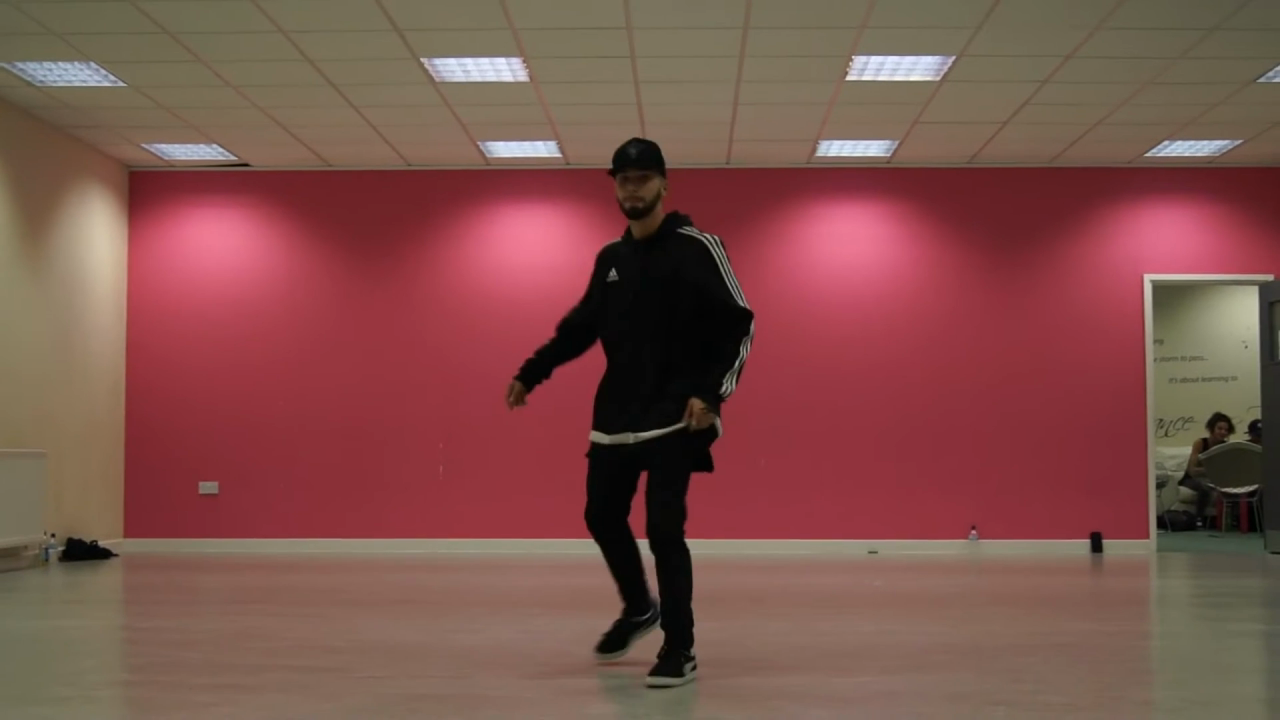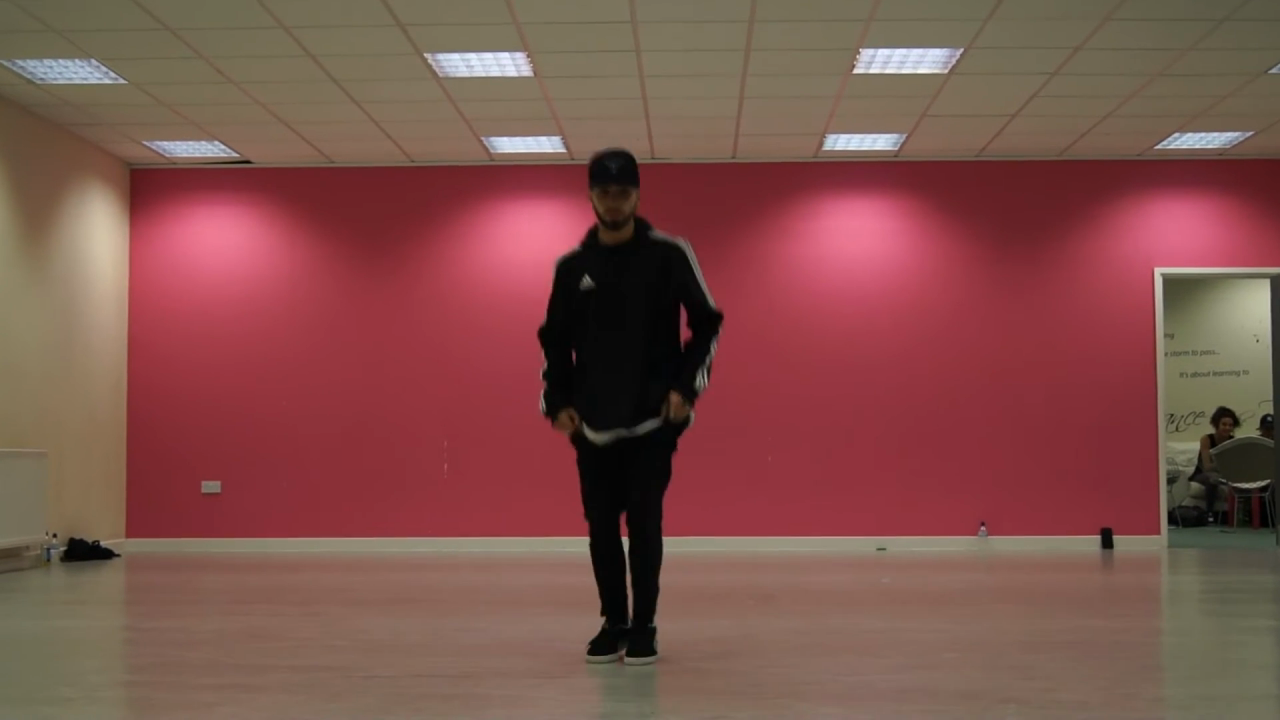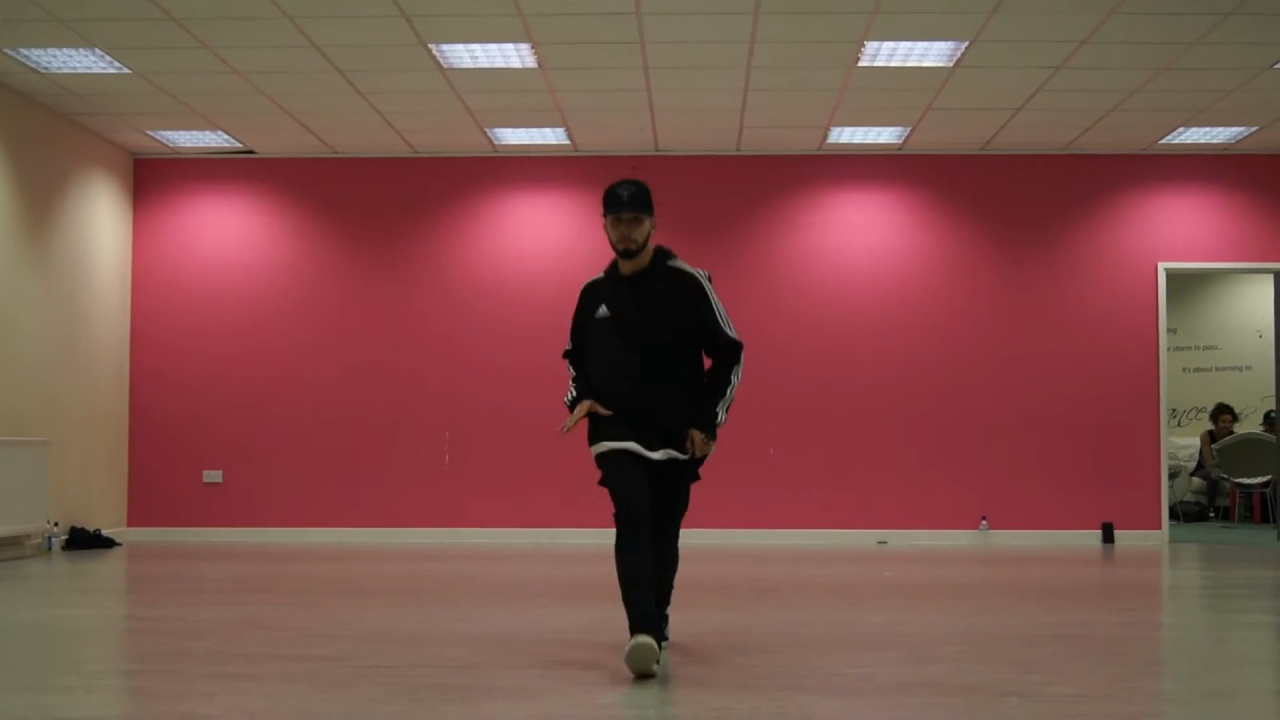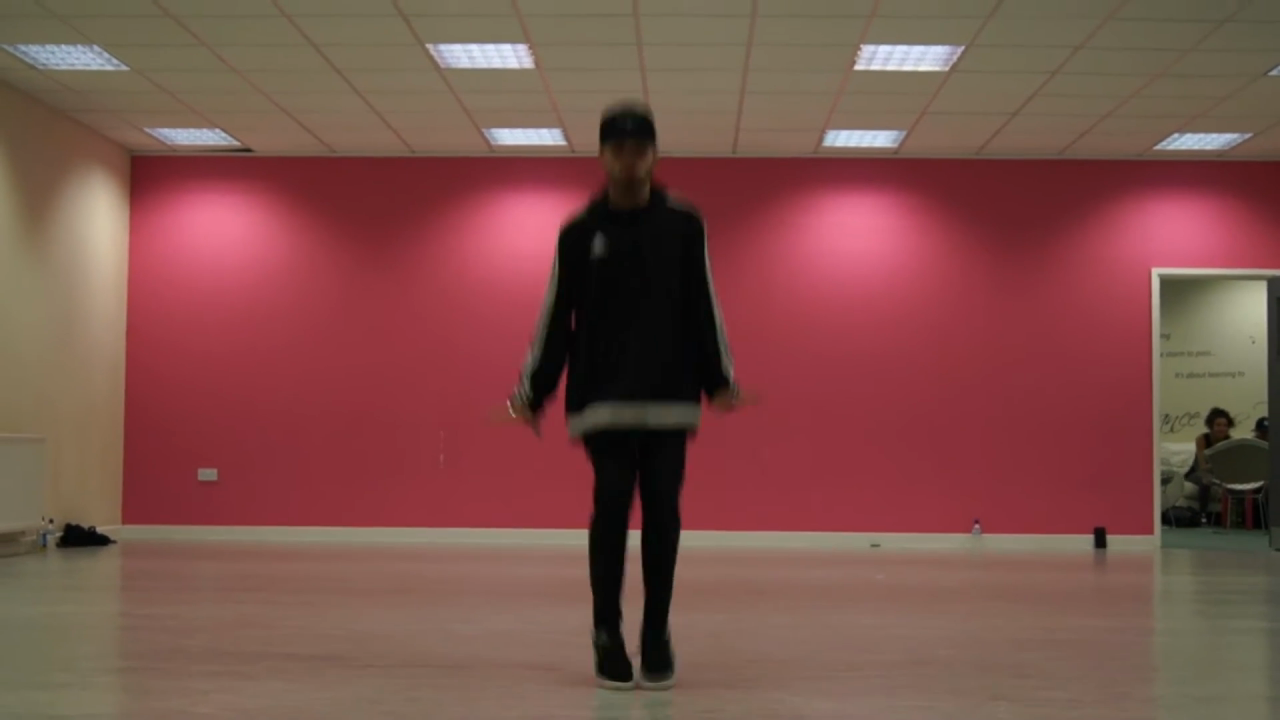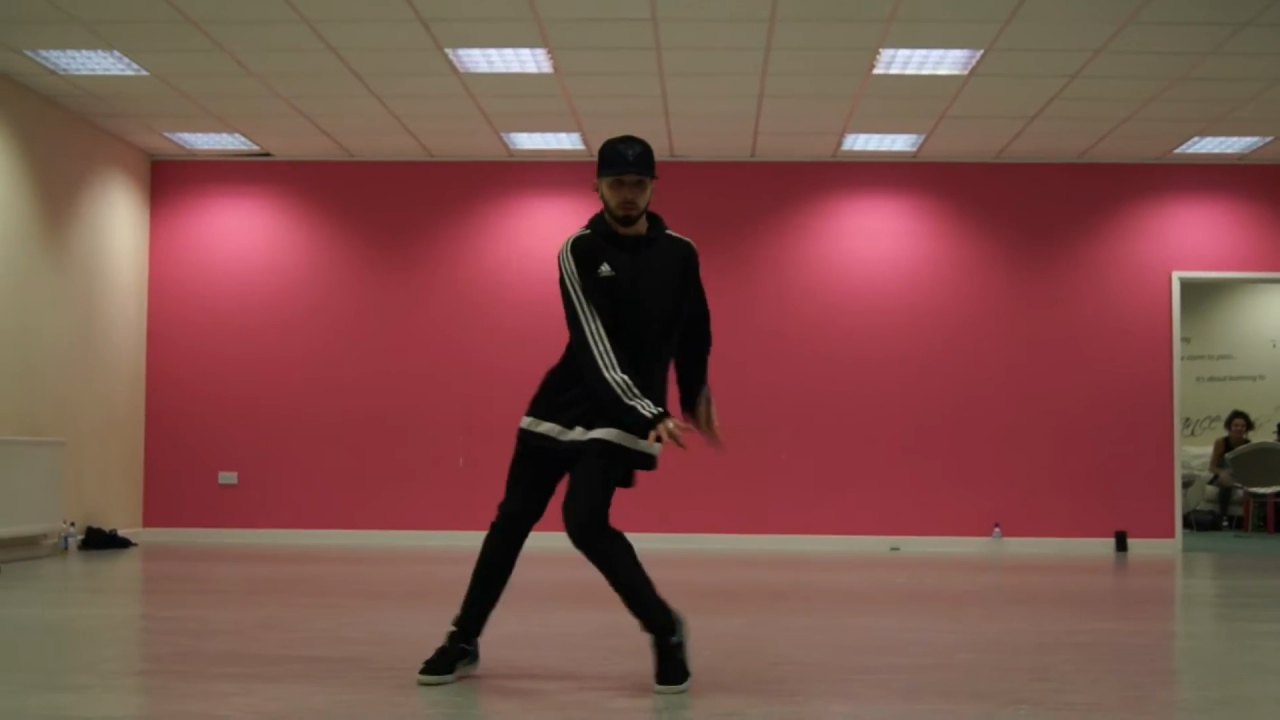
dt=0.7s
person 1, frame 1
left shoulder: (697, 248)
right shoulder: (610, 259)
left elbow: (739, 325)
right elbow: (580, 327)
left wrist: (710, 392)
right wrist: (531, 374)
left hip: (676, 417)
right hip: (615, 415)
left knee: (663, 527)
right knee: (601, 517)
left ankle: (679, 649)
right ankle: (639, 606)
person 1, frame 2
left shoulder: (671, 255)
right shoulder: (572, 266)
left elbow: (707, 324)
right elbow: (554, 341)
left wrist: (686, 387)
right wrist: (557, 404)
left hip: (654, 417)
right hip: (593, 421)
left knee: (644, 520)
right knee: (602, 522)
left ankle: (642, 626)
right ankle: (614, 623)
person 1, frame 3
left shoulder: (688, 283)
right shoulder: (594, 294)
left elbow: (729, 355)
right elbow: (577, 358)
left wrist: (707, 421)
right wrist: (579, 398)
left hip: (677, 437)
right hip: (617, 436)
left knee: (663, 534)
right knee: (632, 520)
left ankle: (656, 616)
right ankle: (642, 632)
person 1, frame 4
left shoulder: (684, 226)
right shoulder: (577, 232)
left elbow: (702, 309)
right elbow: (556, 317)
left wrist: (720, 382)
right wrist: (531, 394)
left hip: (667, 395)
right hip: (602, 397)
left knee: (663, 509)
right knee: (612, 507)
left ankle: (655, 635)
right ankle: (608, 635)
person 1, frame 5
left shoulder: (679, 254)
right shoulder: (578, 251)
left elbow: (695, 334)
right elbow: (596, 341)
left wrist: (696, 398)
right wrist: (650, 412)
left hip: (621, 421)
right hip: (558, 406)
left knee: (584, 522)
right knee: (511, 522)
left ankle: (666, 633)
right ankle: (463, 642)
